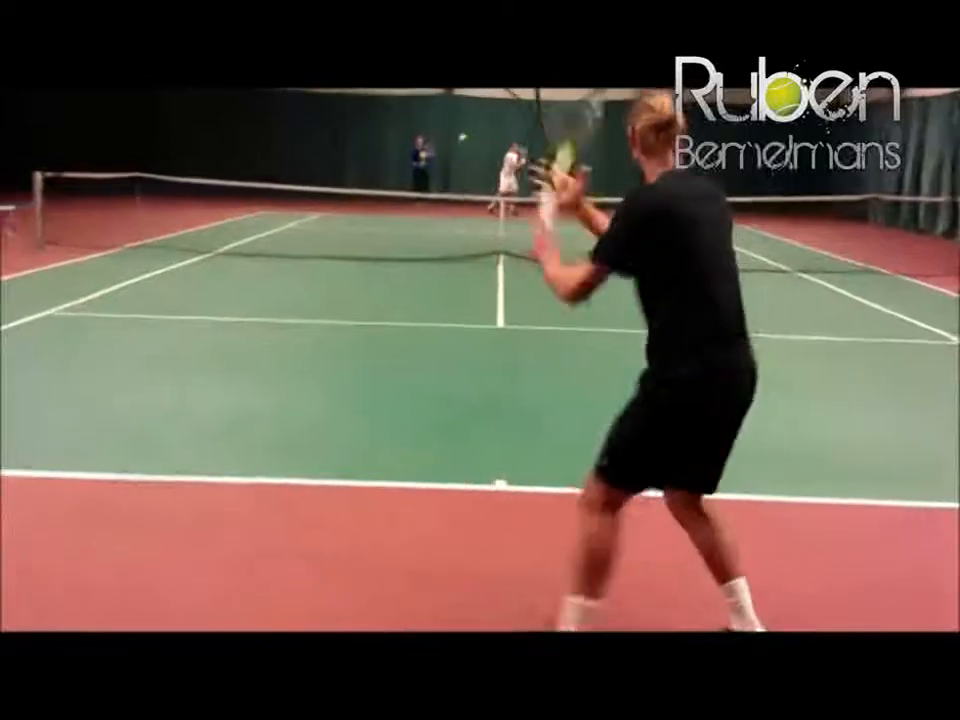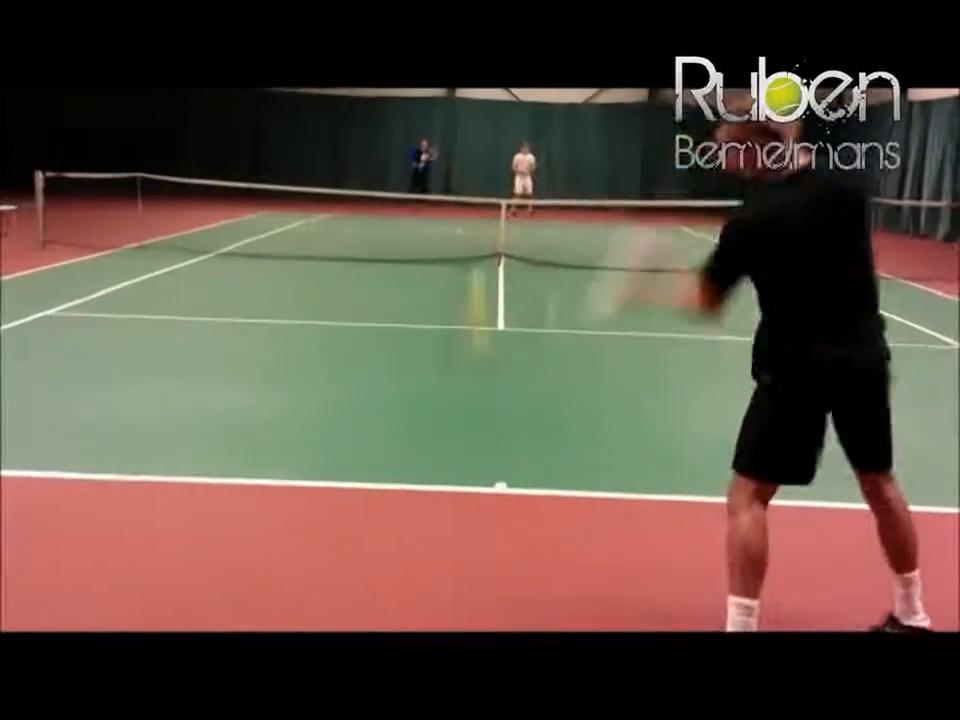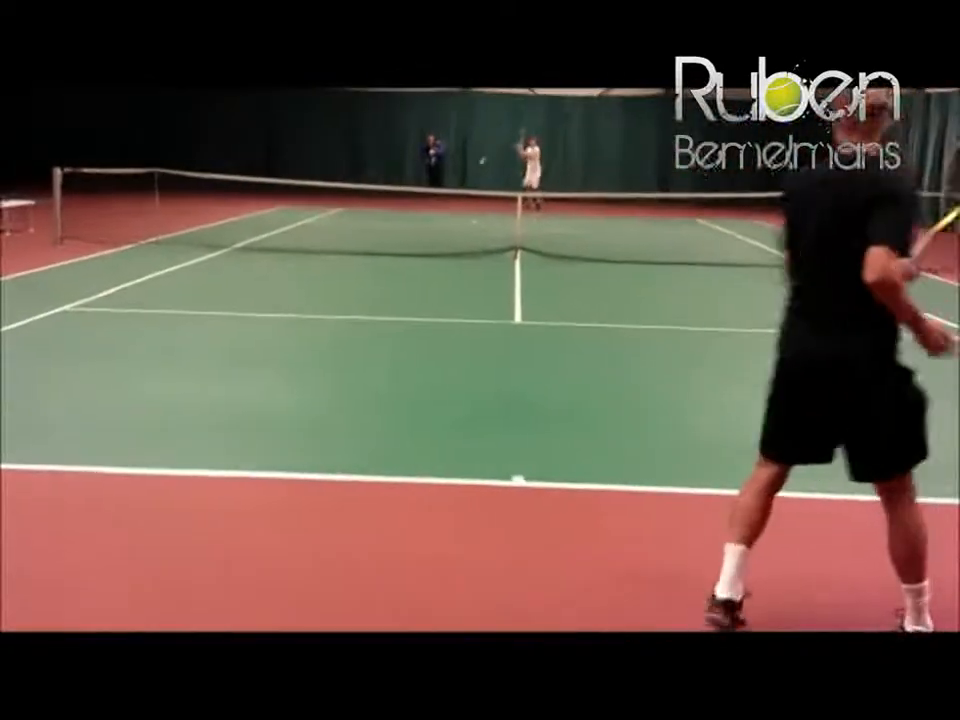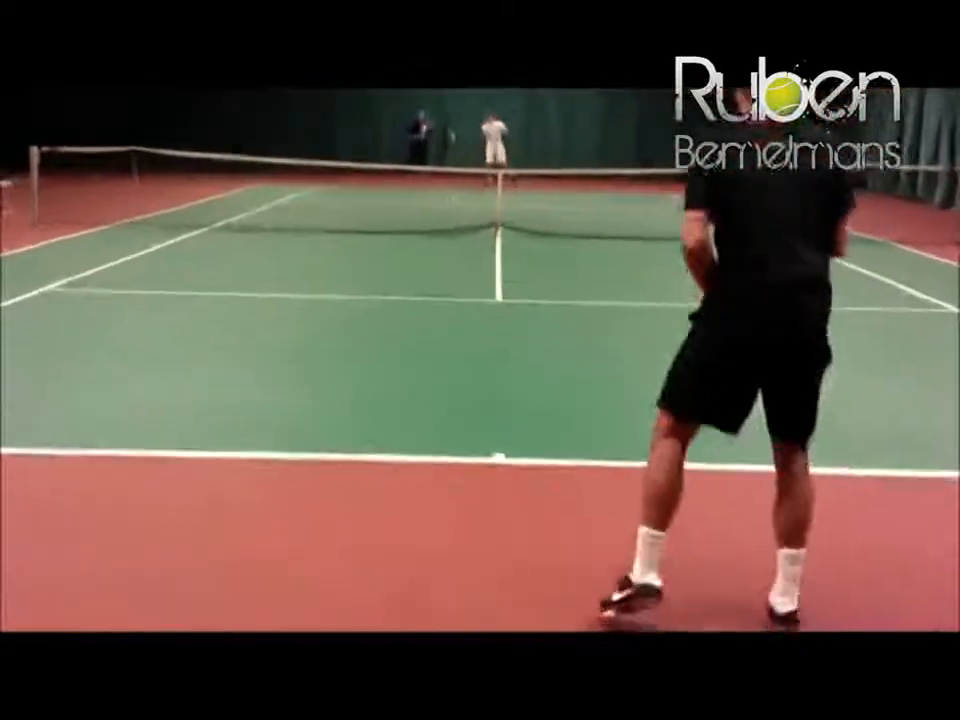
dt=0.7s
person 1, frame 1
left shoulder: (648, 201)
right shoulder: (708, 195)
left elbow: (574, 287)
left wrist: (545, 251)
right wrist: (579, 207)
left hip: (684, 378)
right hip: (733, 375)
left knee: (600, 499)
right knee: (687, 500)
left ankle: (572, 629)
right ankle: (746, 624)
person 1, frame 2
left shoulder: (750, 224)
right shoulder: (840, 181)
left elbow: (706, 304)
left wrist: (673, 292)
right wrist: (781, 145)
left hip: (794, 369)
right hip: (862, 359)
left knee: (747, 496)
right knee: (879, 484)
left ankle: (742, 626)
right ankle: (912, 615)
person 1, frame 3
left shoulder: (800, 185)
right shoulder: (889, 186)
right elbow: (879, 275)
left hip: (800, 353)
right hip: (866, 359)
left knee: (769, 470)
right knee: (898, 492)
left ankle: (727, 593)
person 1, frame 4
left shoulder: (718, 148)
right shoulder: (820, 148)
left elbow: (695, 241)
right elbow: (837, 242)
left wrist: (717, 291)
left hip: (736, 312)
right hip: (803, 317)
left knee: (670, 432)
right knee: (792, 457)
left ankle: (644, 576)
right ankle: (785, 600)
